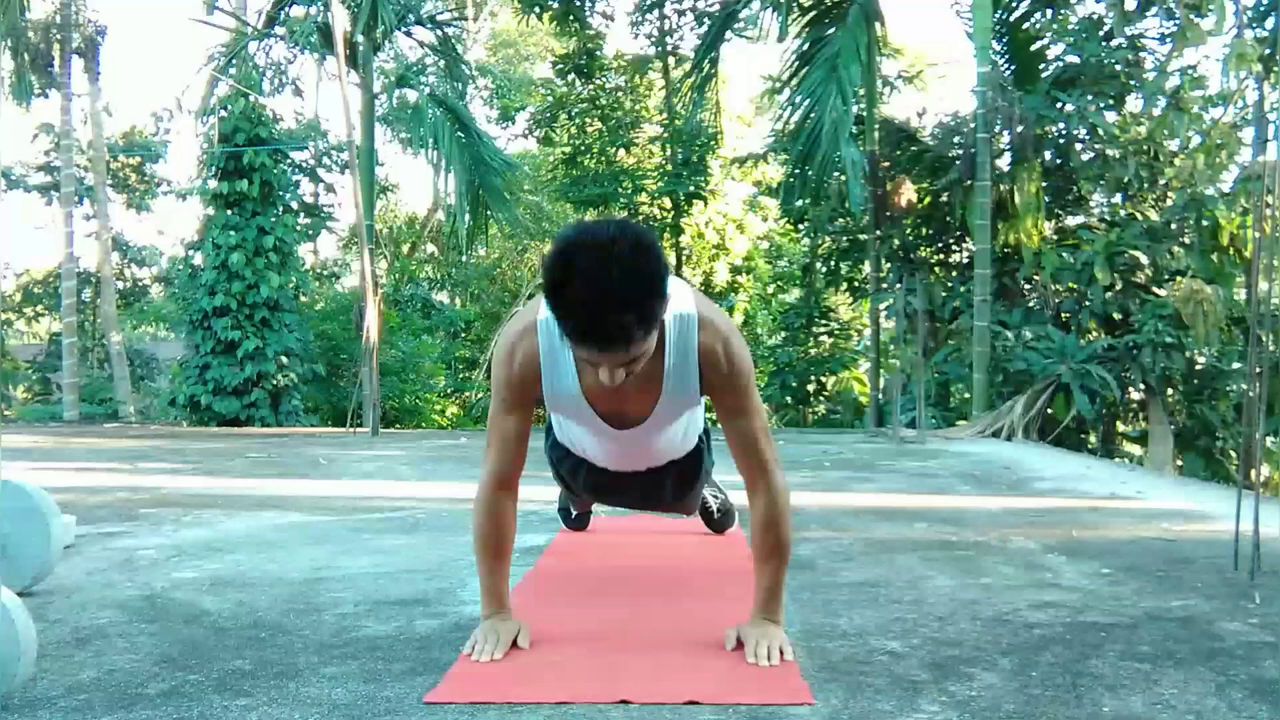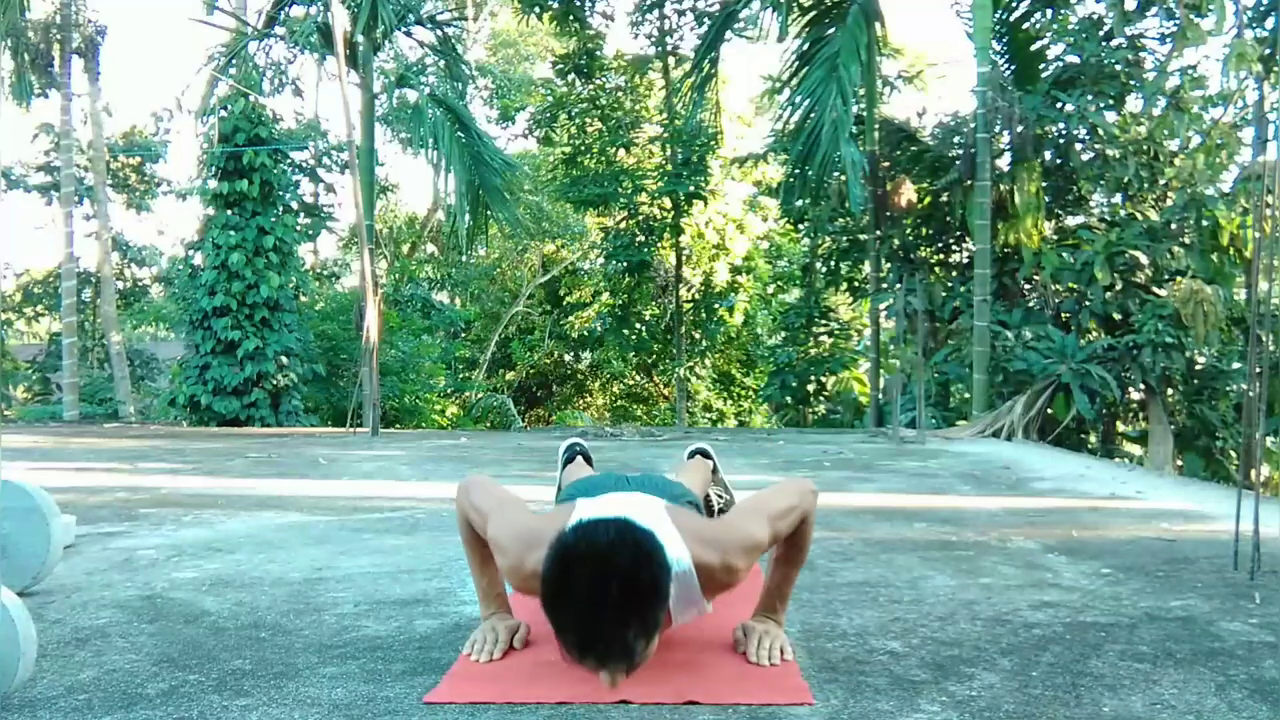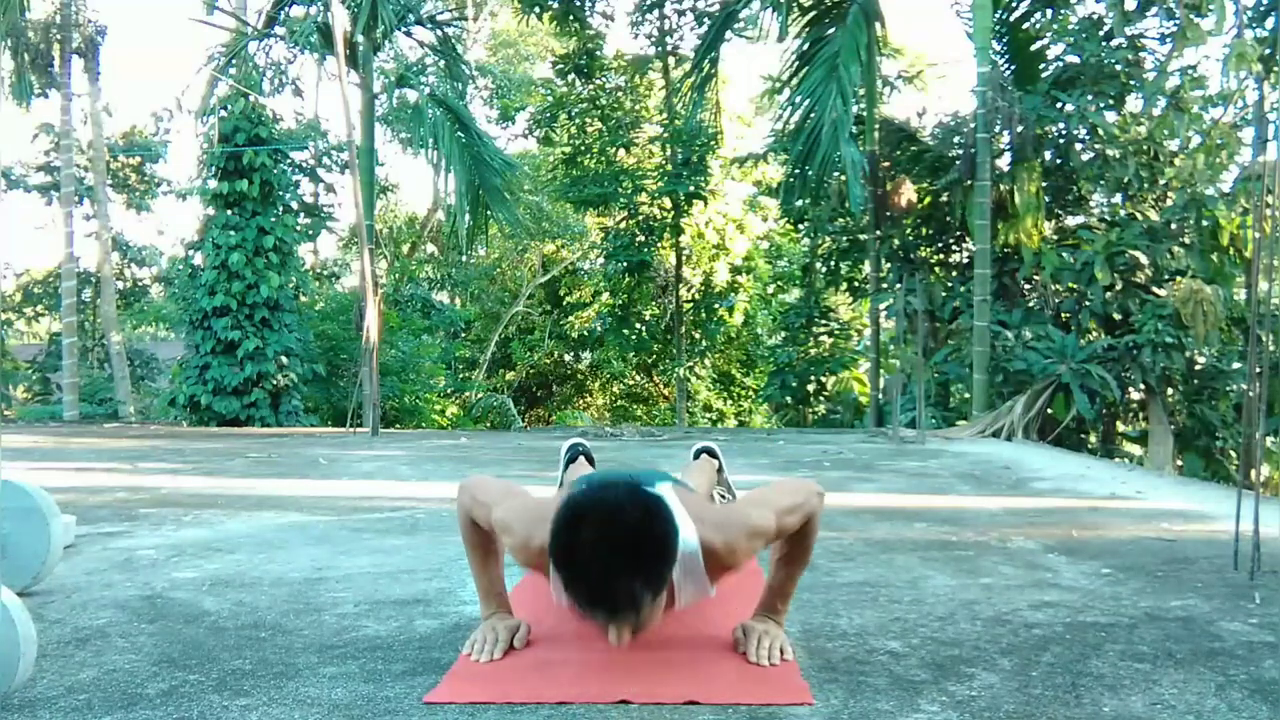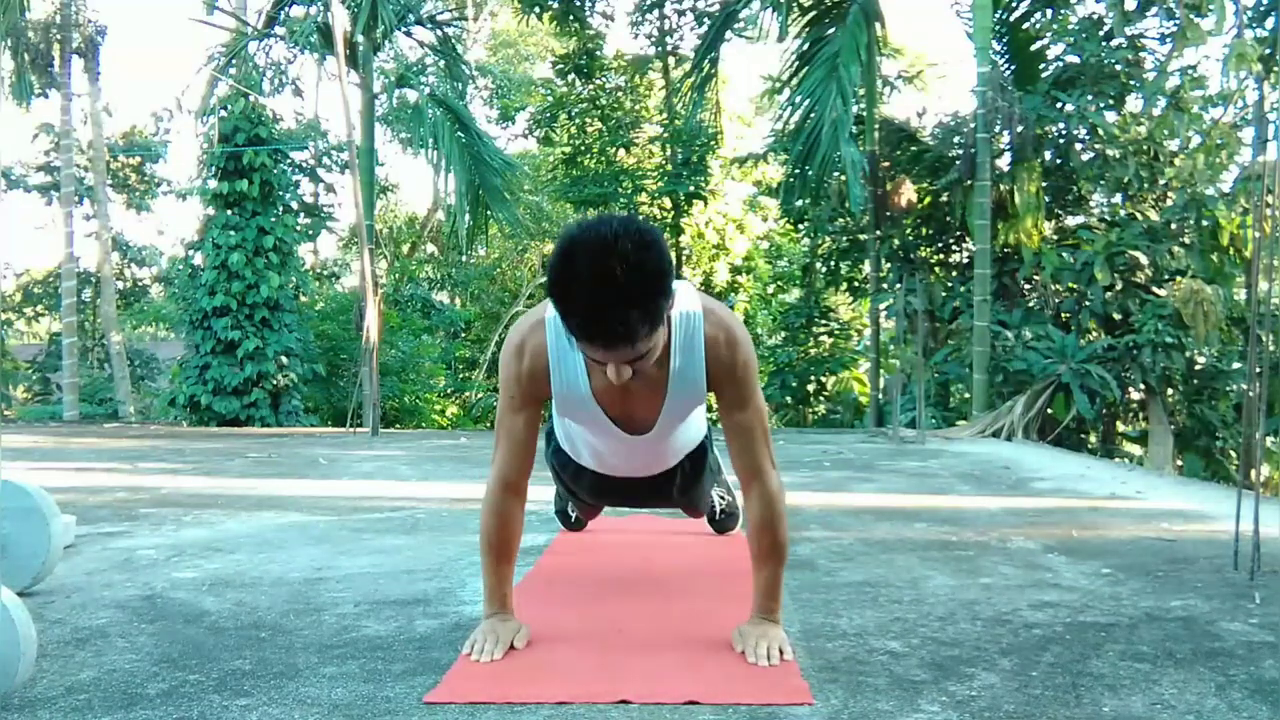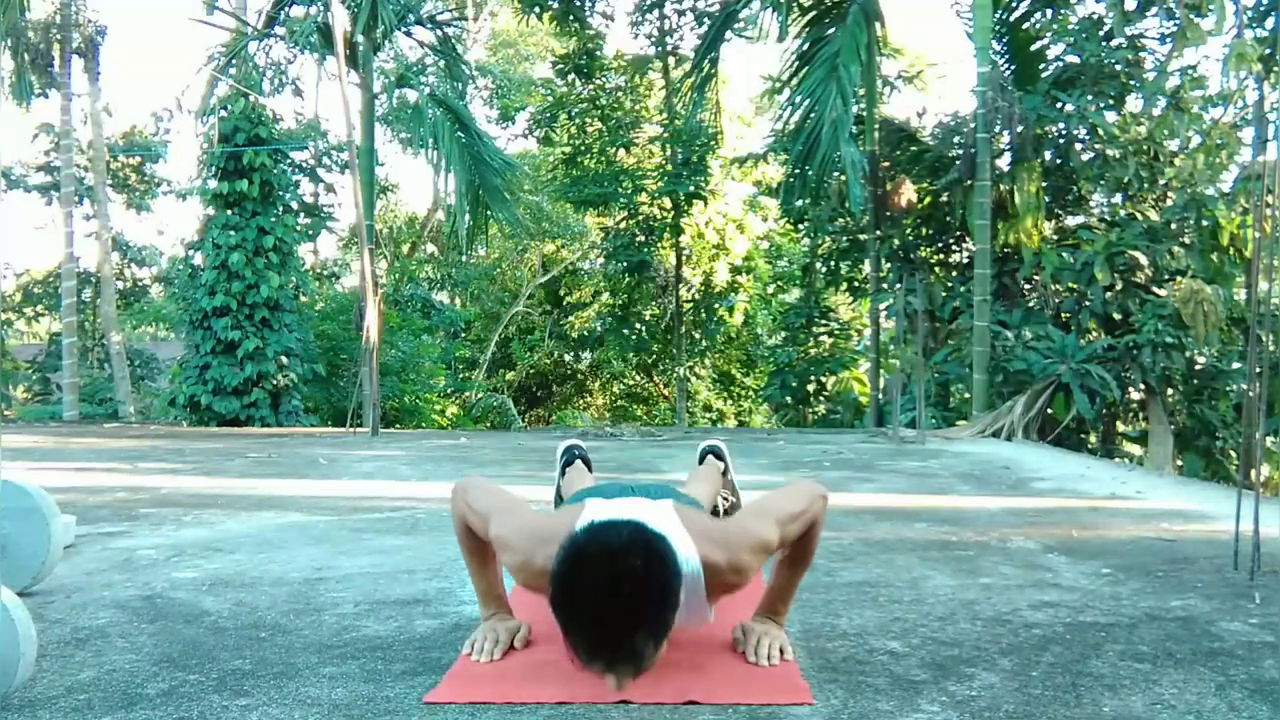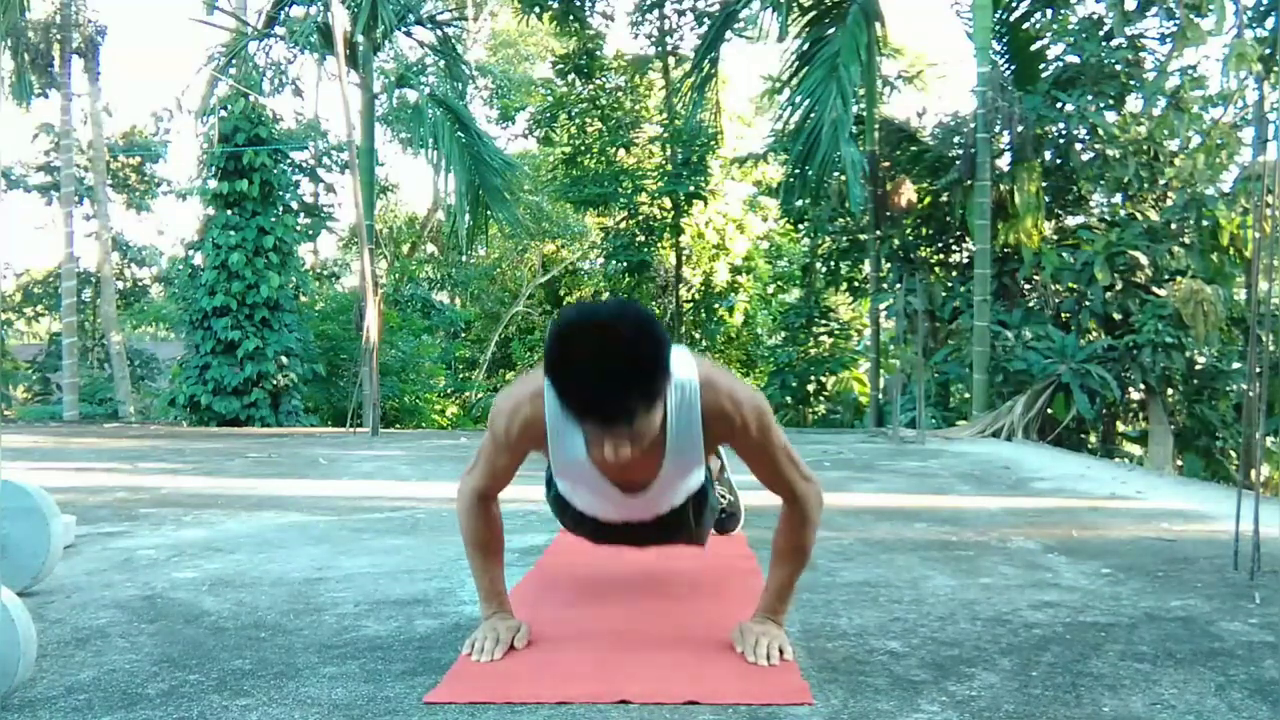
dt=0.7s
person 1, frame 1
left shoulder: (711, 337)
right shoulder: (524, 342)
left elbow: (764, 480)
right elbow: (499, 483)
left wrist: (767, 617)
right wrist: (495, 613)
left hip: (675, 462)
right hip: (580, 458)
left knee: (692, 502)
right knee: (577, 504)
left ankle: (707, 494)
right ankle: (576, 501)
person 1, frame 2
left shoulder: (717, 559)
right shoulder: (525, 560)
left elbow: (805, 496)
right elbow: (469, 491)
left wrist: (770, 617)
right wrist: (494, 612)
left hip: (666, 505)
right hip: (585, 504)
left ankle: (701, 462)
right ankle: (574, 459)
person 1, frame 3
left shoulder: (720, 540)
right shoulder: (536, 539)
left elbow: (811, 498)
right elbow: (469, 494)
left wrist: (770, 616)
right wrist: (495, 612)
left ankle: (706, 462)
right ankle: (576, 461)
person 1, frame 4
left shoulder: (718, 335)
right shoulder: (531, 343)
left elbow: (760, 481)
right elbow: (508, 484)
left wrist: (765, 618)
right wrist: (497, 613)
left hip: (680, 462)
right hip: (581, 463)
left knee: (700, 508)
right knee: (578, 511)
left ankle: (715, 492)
right ankle: (575, 501)
person 1, frame 5
left shoulder: (723, 559)
right shoulder: (534, 557)
left elbow: (813, 497)
right elbow: (464, 495)
left wrist: (770, 617)
right wrist: (494, 613)
left hip: (672, 507)
right hip: (589, 508)
left ankle: (713, 465)
right ankle: (572, 465)
person 1, frame 6
left shoulder: (718, 399)
right shoulder: (528, 406)
left elbow: (801, 496)
right elbow: (476, 494)
left wrist: (770, 617)
right wrist: (495, 612)
left hip: (680, 506)
right hip: (583, 510)
left knee: (700, 528)
